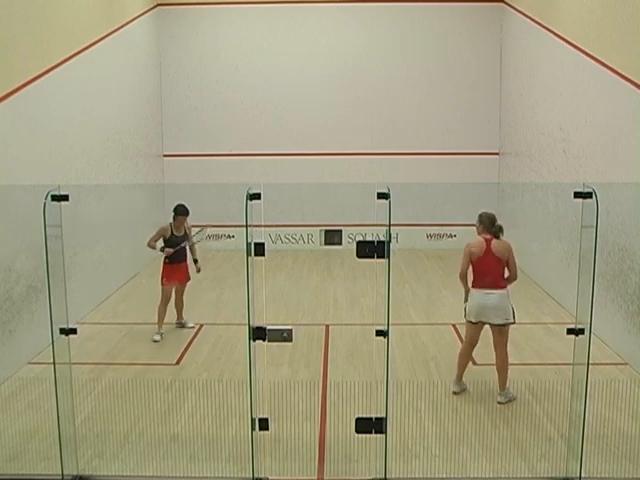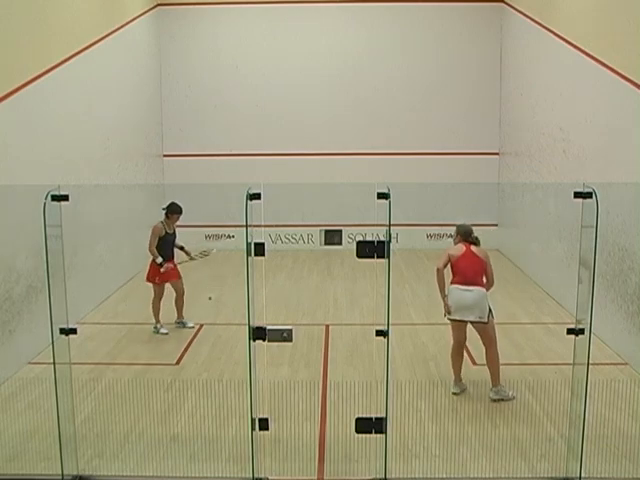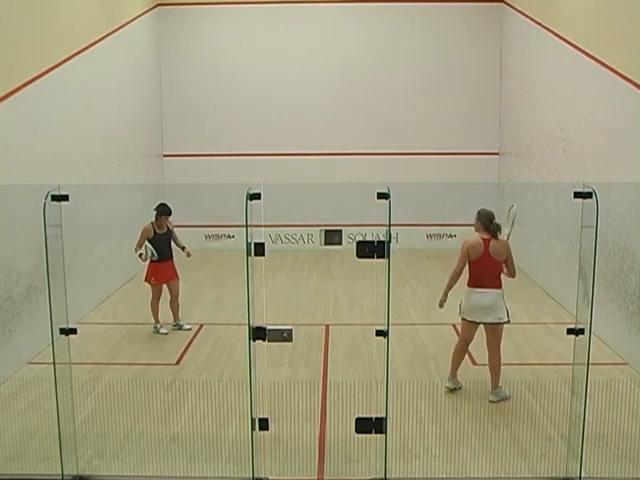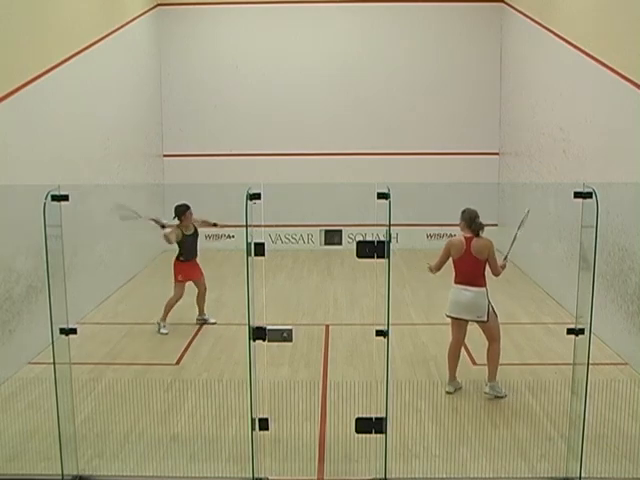
dt=1s
person 1, frame 1
left shoulder: (471, 246)
right shoulder: (505, 246)
left elbow: (462, 274)
right elbow: (513, 276)
left wrist: (467, 290)
left hip: (477, 298)
right hip: (499, 298)
left knee: (469, 343)
right knee: (501, 348)
left ankle: (457, 383)
right ankle: (503, 392)
person 1, frame 2
left shoulder: (452, 251)
right shoulder: (482, 252)
left elbow: (439, 269)
right elbow: (490, 281)
left wrist: (444, 297)
left hip: (456, 294)
right hip: (477, 296)
left knee: (458, 342)
right knee: (491, 344)
left ankle: (457, 383)
right ankle: (496, 389)
person 1, frame 3
left shoulder: (469, 244)
right shoulder: (503, 245)
left elbow: (457, 272)
right elbow: (512, 274)
left wrist: (445, 293)
left hip: (473, 296)
right hip: (494, 298)
left knee: (463, 341)
right knee: (494, 347)
left ankle: (452, 379)
right ankle: (495, 390)
person 1, frame 4
left shoulder: (453, 243)
right shoulder: (486, 244)
left elbow: (437, 267)
right elbow: (496, 272)
left wrist: (431, 268)
right wrist: (502, 266)
left hip: (458, 294)
right hip: (478, 296)
left knee: (456, 340)
right knee: (494, 340)
left ankle: (451, 382)
right ankle: (492, 384)
person 2, frame 1
left shoulder: (187, 227)
right shoulder: (165, 229)
left elbow: (191, 244)
right elbow: (150, 243)
left wrist: (196, 261)
right wrist: (162, 249)
left hip: (183, 266)
right hip: (169, 267)
left knee: (180, 295)
right knee: (165, 299)
left ankle: (180, 320)
right ankle: (159, 330)
person 2, frame 2
left shoulder: (172, 226)
right shoulder: (158, 227)
right elbow: (151, 248)
left wrist: (182, 248)
right wrist: (162, 263)
left hip: (171, 264)
right hip: (159, 266)
left knee: (181, 292)
right knee: (158, 296)
left ankle: (180, 319)
right ankle: (157, 324)
person 2, frame 3
left shoulder: (169, 225)
right shoulder: (148, 229)
left elbow: (175, 239)
right elbow: (138, 246)
left wrist: (183, 248)
right wrist: (141, 254)
left hip: (170, 264)
right hip: (156, 266)
left knee: (175, 294)
right knee: (156, 296)
left ankle: (177, 322)
right ankle: (157, 325)
person 2, frame 4
left shoulder: (193, 222)
right shoulder: (176, 230)
left elbow: (202, 222)
right elbow: (170, 241)
left wrist: (214, 224)
right wrist: (165, 227)
left hip: (192, 263)
right hip: (182, 264)
left knee: (203, 289)
right knee: (178, 295)
left ankle: (201, 316)
right ankle: (162, 322)
